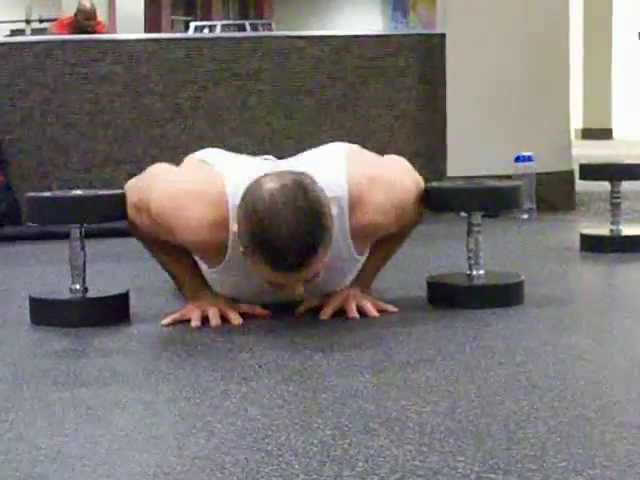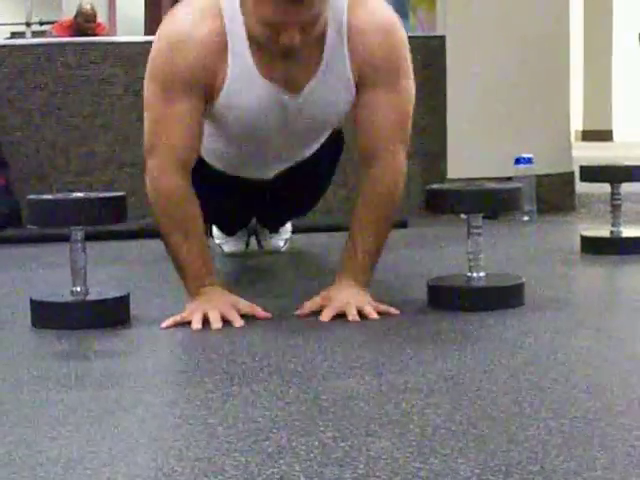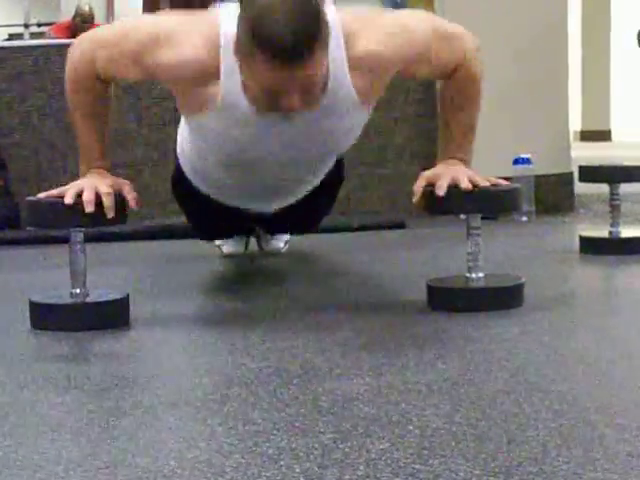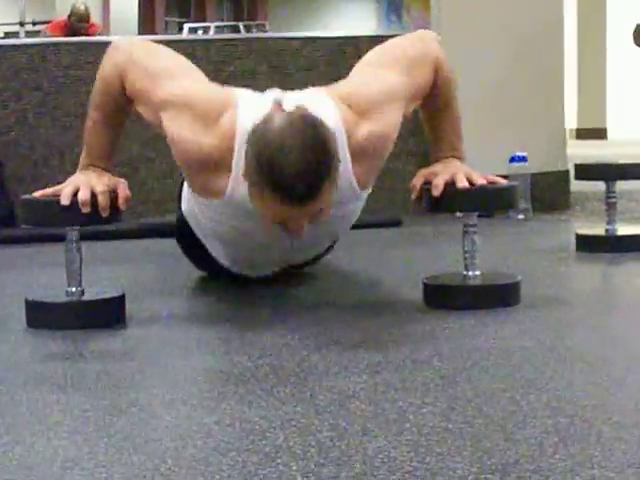
dt=0.3s
person 1, frame 1
left shoulder: (372, 199)
right shoulder: (197, 212)
left elbow: (413, 192)
right elbow: (136, 199)
left wrist: (354, 284)
right wrist: (198, 293)
person 1, frame 2
right shoulder: (193, 33)
left elbow: (386, 162)
right elbow: (168, 171)
left wrist: (353, 281)
right wrist: (203, 289)
left hip: (310, 152)
right hip: (214, 159)
left ankle: (273, 223)
right ankle: (230, 228)
person 1, frame 3
left shoulder: (366, 47)
right shoulder: (193, 52)
left elbow: (462, 53)
right elbow: (85, 57)
left wrist: (456, 155)
right wrist: (94, 167)
left hip: (311, 183)
right hip: (211, 190)
left ankle: (273, 229)
right ankle: (232, 230)
person 1, frame 4
left shoulder: (363, 132)
right shoulder: (208, 139)
left elbow: (426, 50)
right elbow: (124, 58)
left wrist: (449, 157)
right wrist: (93, 167)
